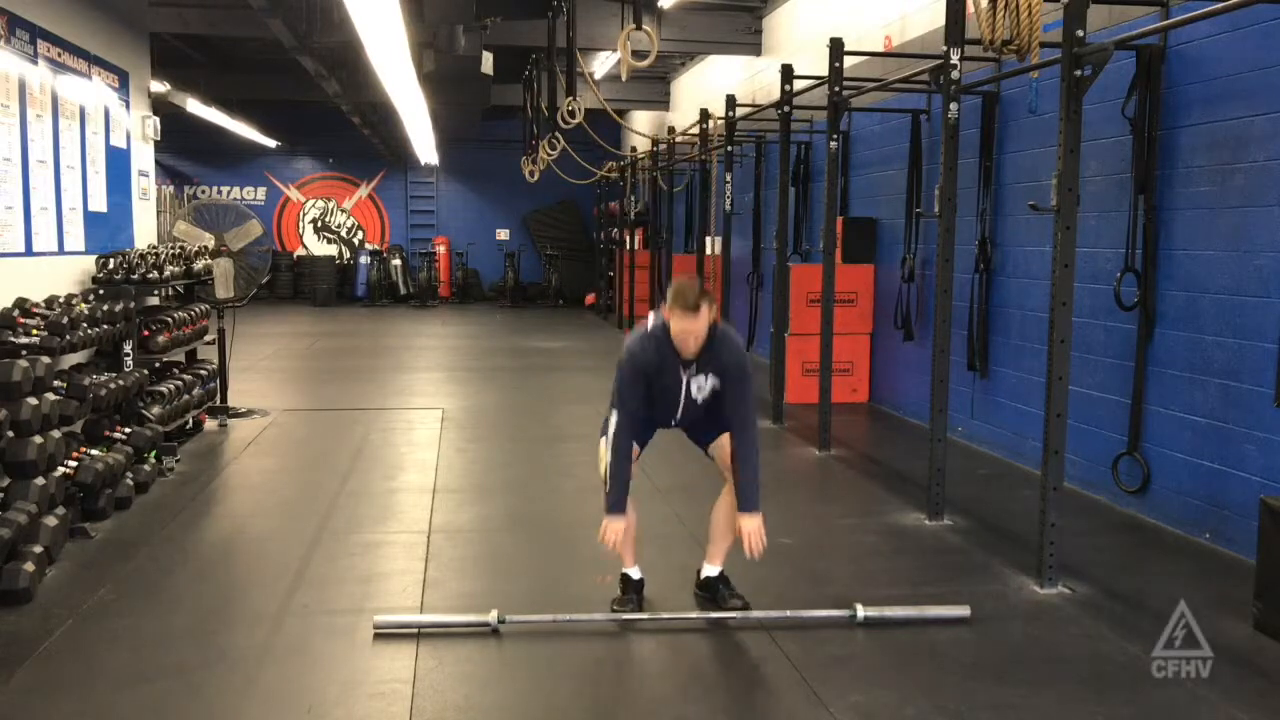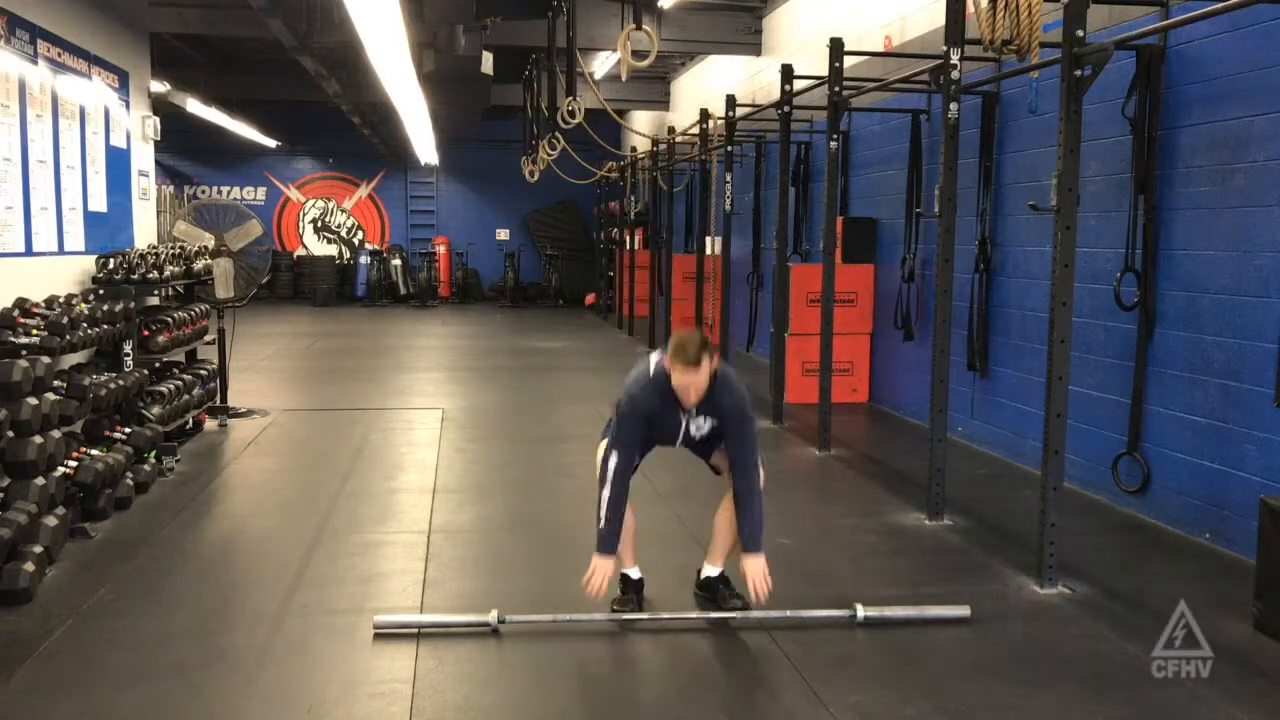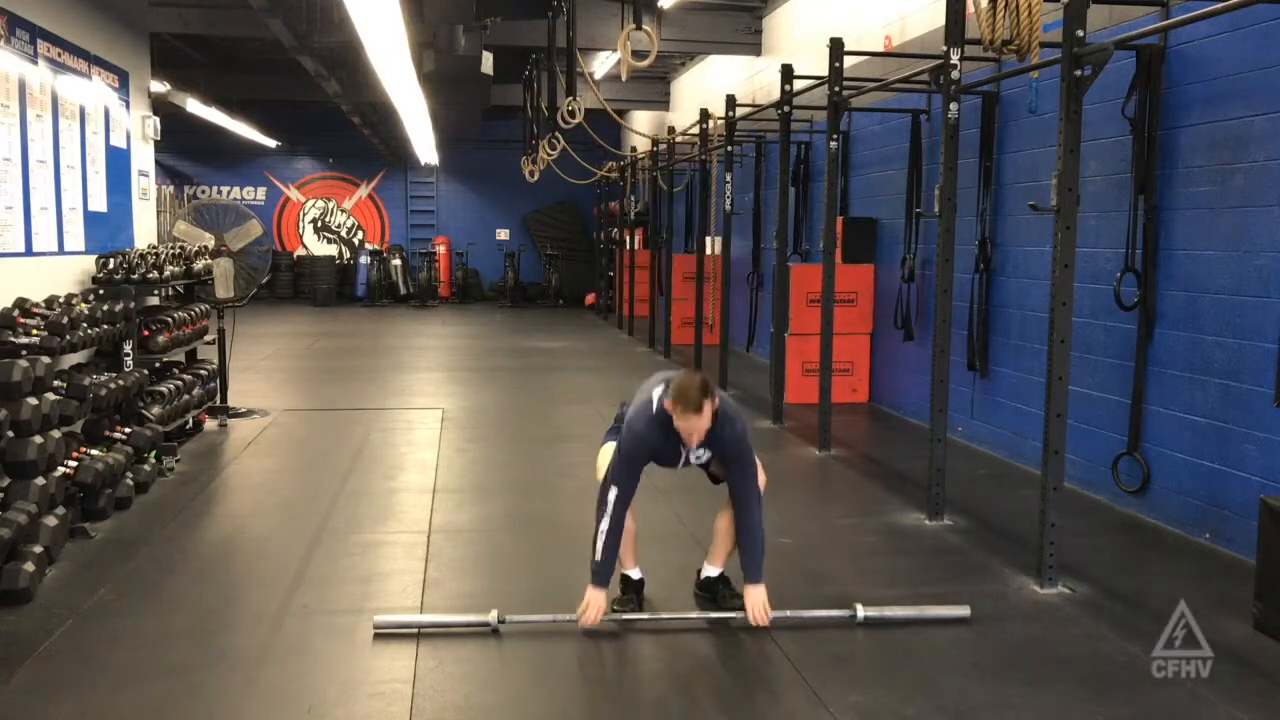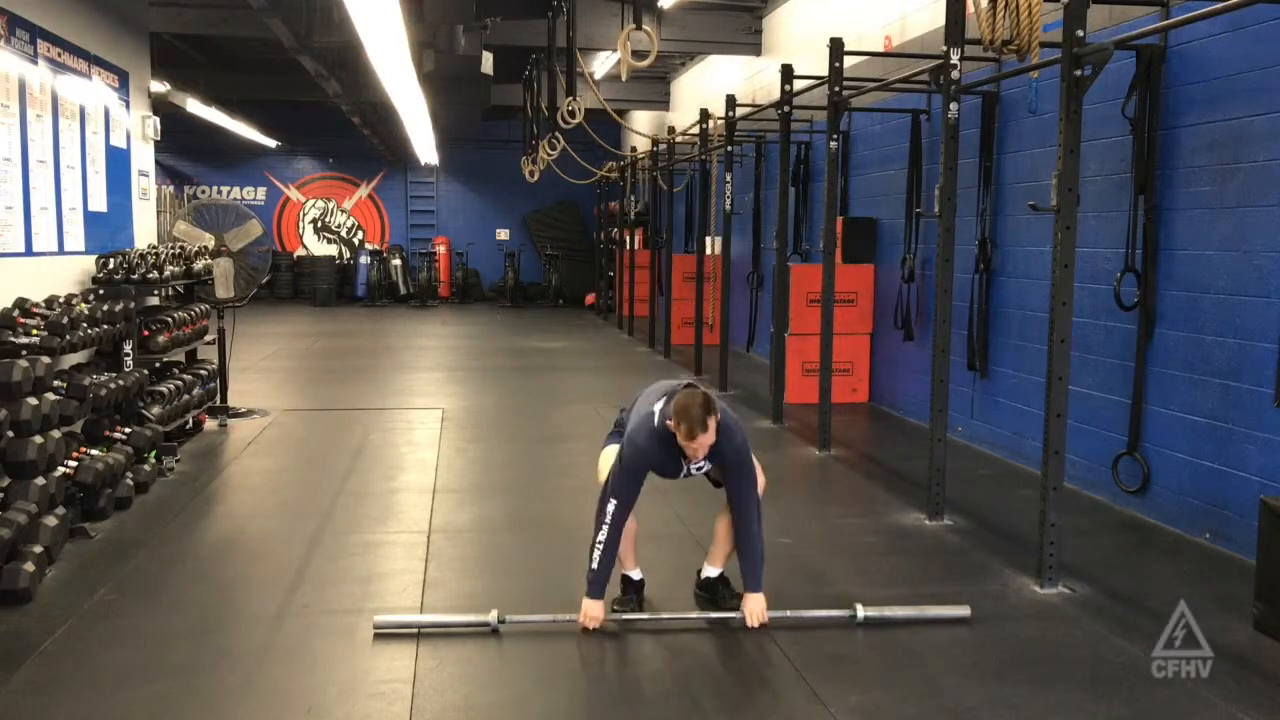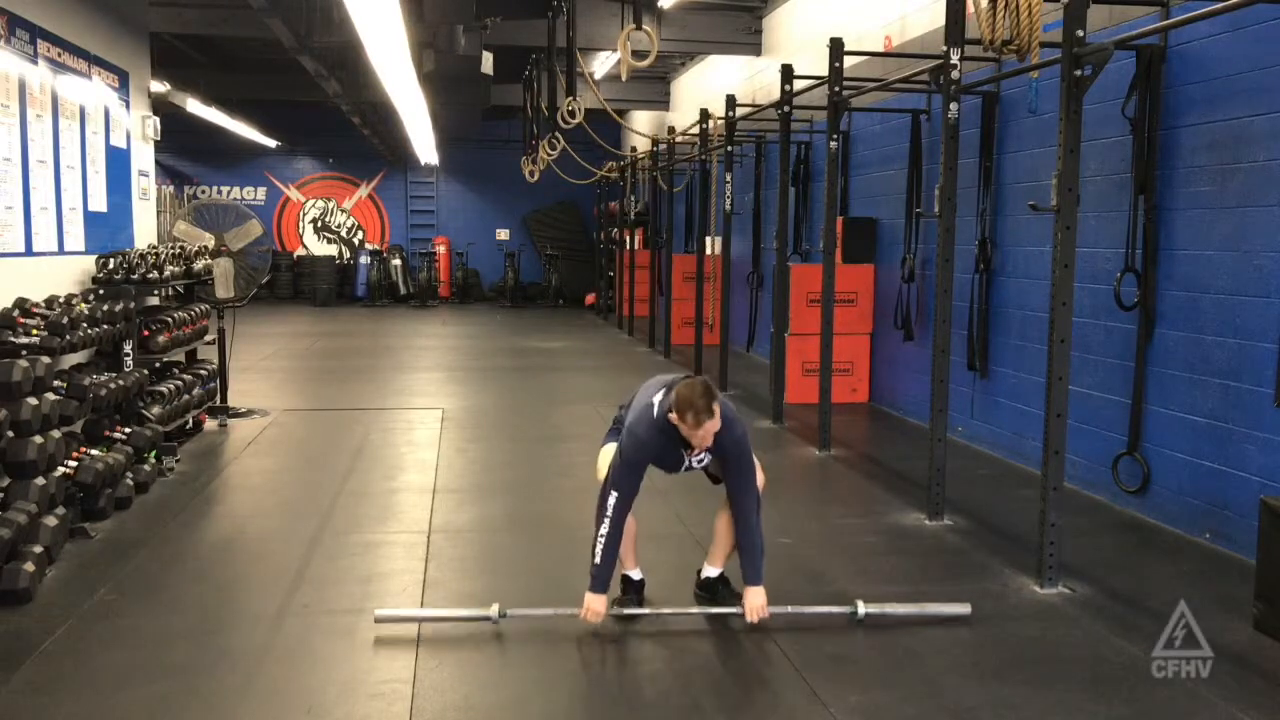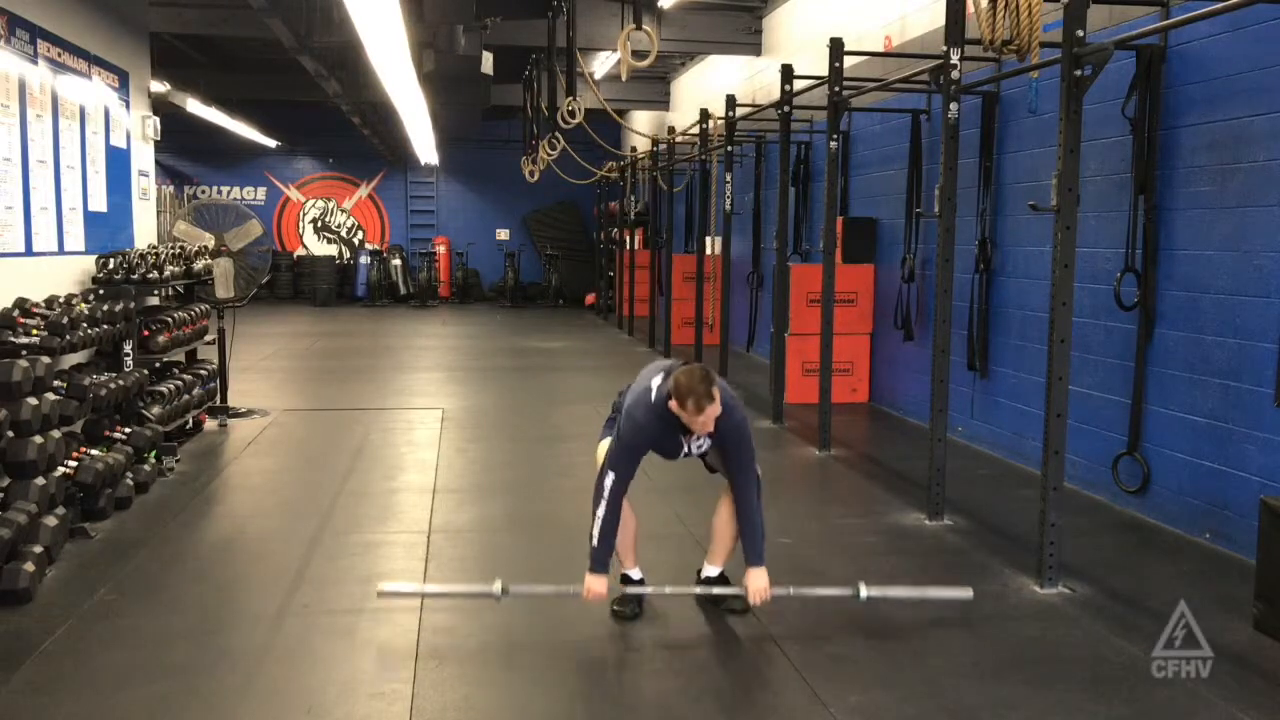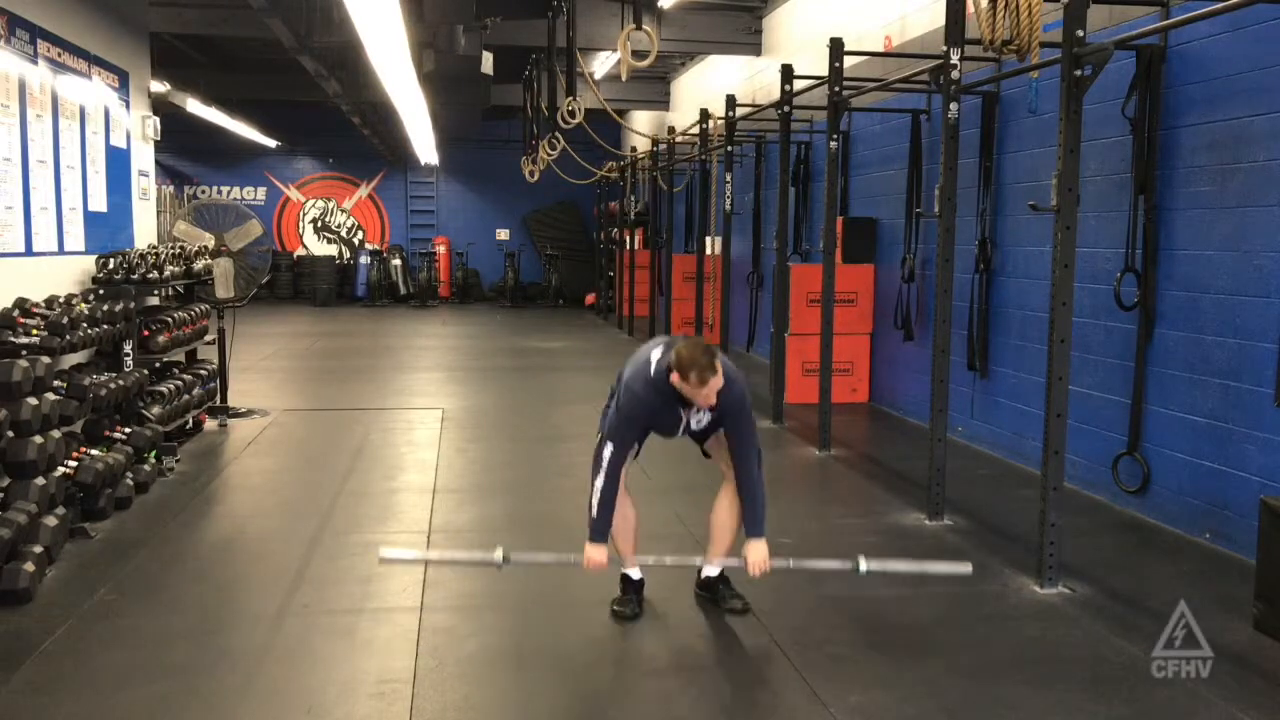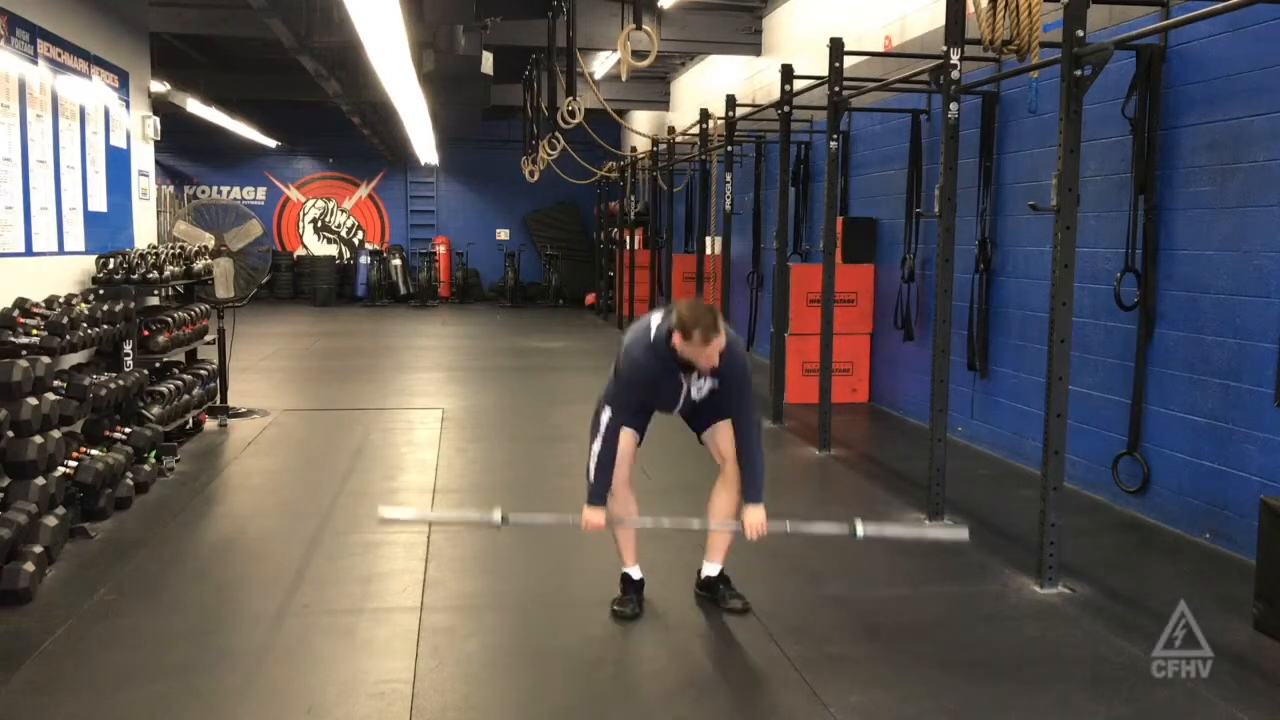
dt=0.1s
person 1, frame 1
left shoulder: (730, 350)
right shoulder: (640, 348)
left elbow: (744, 429)
right elbow: (622, 427)
left wrist: (749, 509)
right wrist: (614, 511)
left hip: (705, 407)
right hip: (645, 408)
left knee: (738, 468)
left ankle: (711, 575)
right ankle: (631, 577)
person 1, frame 2
left shoulder: (731, 394)
right shoulder: (640, 391)
left elbow: (747, 472)
right elbow: (617, 471)
left wrist: (752, 550)
right wrist: (605, 552)
left hip: (704, 431)
right hip: (645, 429)
left knee: (753, 475)
right knee: (609, 470)
left ankle: (712, 575)
right ankle: (631, 576)
person 1, frame 3
left shoulder: (731, 425)
right shoulder: (641, 426)
left elbow: (747, 500)
right elbow: (614, 500)
left wrist: (754, 581)
right wrist: (598, 583)
left knee: (754, 483)
right knee: (609, 477)
left ankle: (710, 577)
right ankle: (631, 579)
person 1, frame 4
left shoulder: (731, 436)
right shoulder: (641, 438)
left elbow: (746, 509)
right elbow: (613, 512)
left wrist: (754, 589)
right wrist: (594, 593)
right hip: (634, 429)
left knee: (753, 485)
right knee: (609, 482)
left ankle: (710, 578)
right ankle: (632, 579)
person 1, frame 5
left shoulder: (731, 428)
right shoulder: (641, 432)
left elbow: (746, 503)
right elbow: (613, 506)
left wrist: (754, 583)
right wrist: (597, 589)
right hip: (635, 426)
left knee: (753, 483)
right knee: (613, 494)
left ankle: (711, 579)
right ankle: (632, 580)
person 1, frame 6
left shoulder: (731, 414)
right shoulder: (640, 416)
left elbow: (747, 487)
right elbow: (610, 488)
left wrist: (755, 564)
right wrist: (597, 569)
right hip: (633, 415)
left knee: (747, 476)
right knee: (611, 477)
left ankle: (712, 576)
right ankle: (632, 578)
person 1, frame 7
left shoulder: (730, 386)
right shoulder: (638, 388)
left elbow: (747, 460)
right elbow: (609, 459)
left wrist: (755, 535)
right wrist: (598, 538)
right hip: (640, 408)
left knee: (738, 469)
right knee: (615, 476)
left ankle: (711, 576)
right ankle: (631, 578)
person 1, frame 8
left shoulder: (731, 352)
right shoulder: (639, 353)
left elbow: (747, 427)
right elbow: (607, 424)
left wrist: (754, 501)
right wrist: (596, 501)
right hip: (640, 390)
left knee: (734, 459)
right knee: (619, 467)
left ankle: (711, 575)
right ankle: (632, 577)
